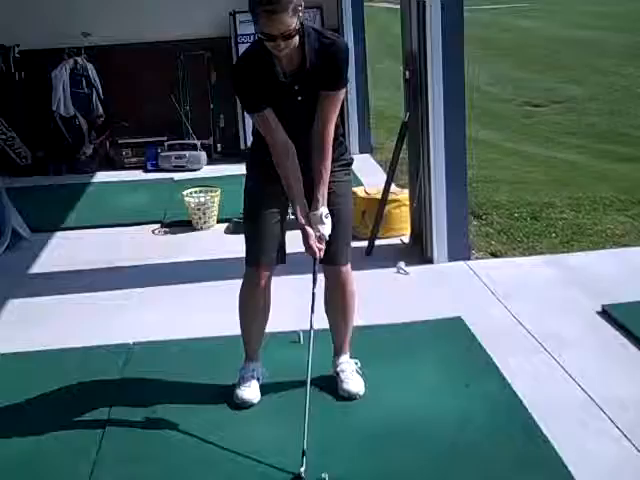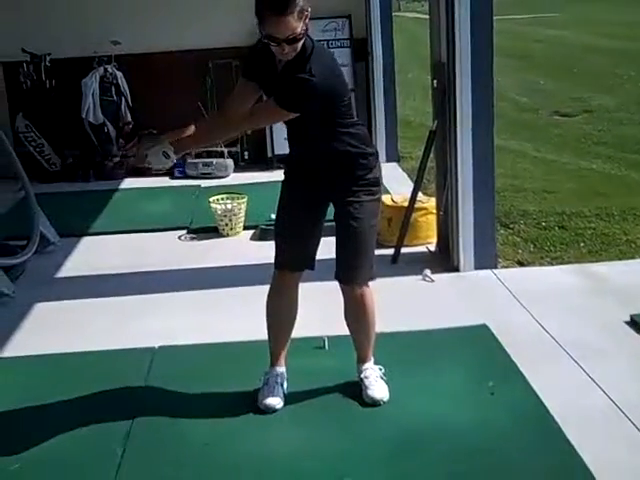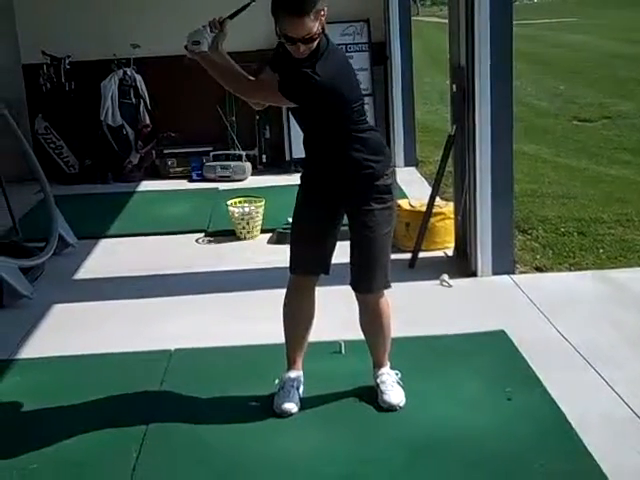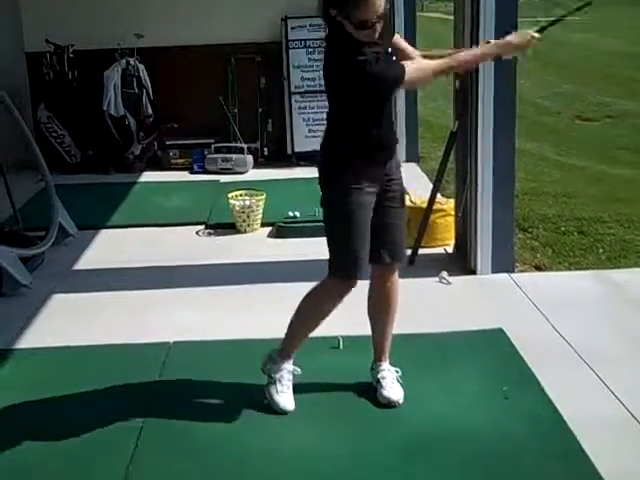
dt=1s
person 1, frame 1
left shoulder: (332, 50)
right shoulder: (248, 70)
left elbow: (324, 130)
right elbow: (280, 145)
left wrist: (320, 203)
right wrist: (301, 215)
left hip: (328, 163)
right hip: (269, 168)
left knee: (339, 266)
right knee: (259, 271)
left ankle: (343, 358)
right ankle: (251, 365)
person 1, frame 2
left shoulder: (314, 77)
right shoulder: (262, 56)
left elbow: (241, 125)
right elbow: (229, 114)
left wrist: (180, 145)
right wrist: (177, 138)
left hip: (353, 174)
right hip: (305, 169)
left knee: (355, 282)
right knee: (286, 273)
left ankle: (367, 366)
right ankle: (277, 369)
person 1, frame 3
left shoulder: (321, 76)
right shoulder: (291, 50)
left elbow: (251, 91)
right elbow: (259, 98)
left wrist: (203, 56)
right wrist: (217, 53)
left hip: (368, 179)
right hip: (320, 174)
left knee: (370, 289)
right knee: (302, 278)
left ankle: (383, 370)
right ankle: (293, 372)
person 1, frame 4
right shoulder: (354, 64)
left elbow: (413, 60)
right elbow: (433, 70)
right wrist: (495, 50)
left hip: (383, 163)
right hip: (345, 174)
left knee: (388, 268)
right knee: (344, 277)
left ankle: (381, 364)
right ankle: (281, 361)
